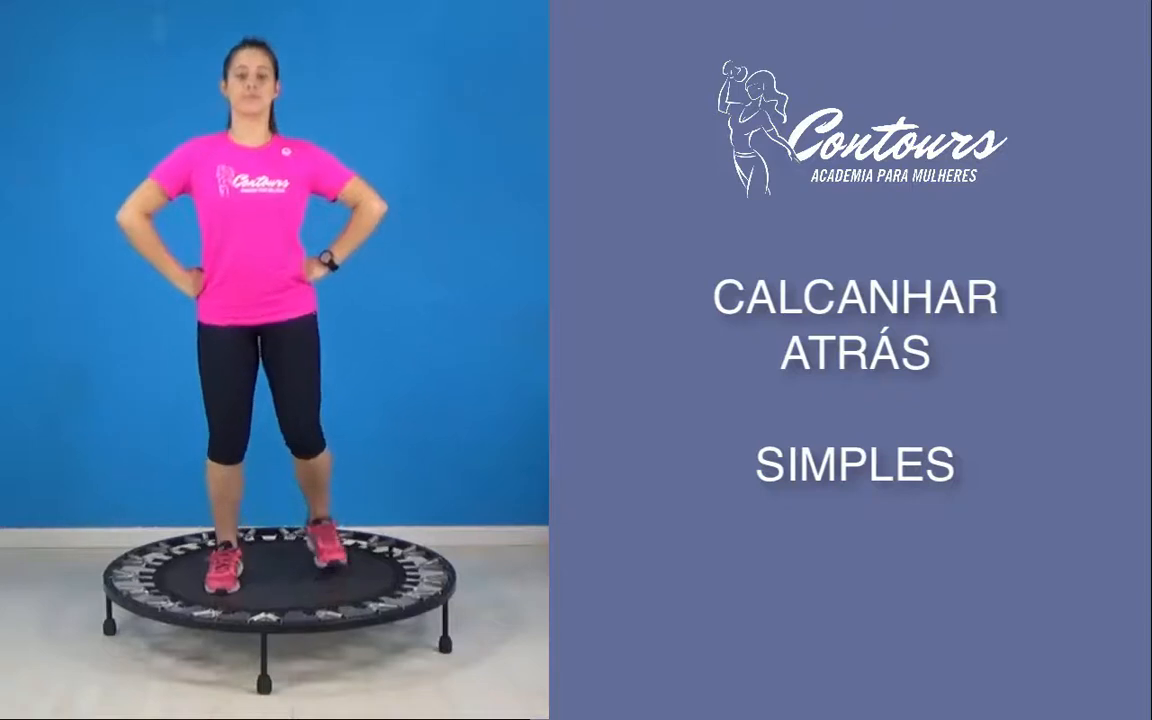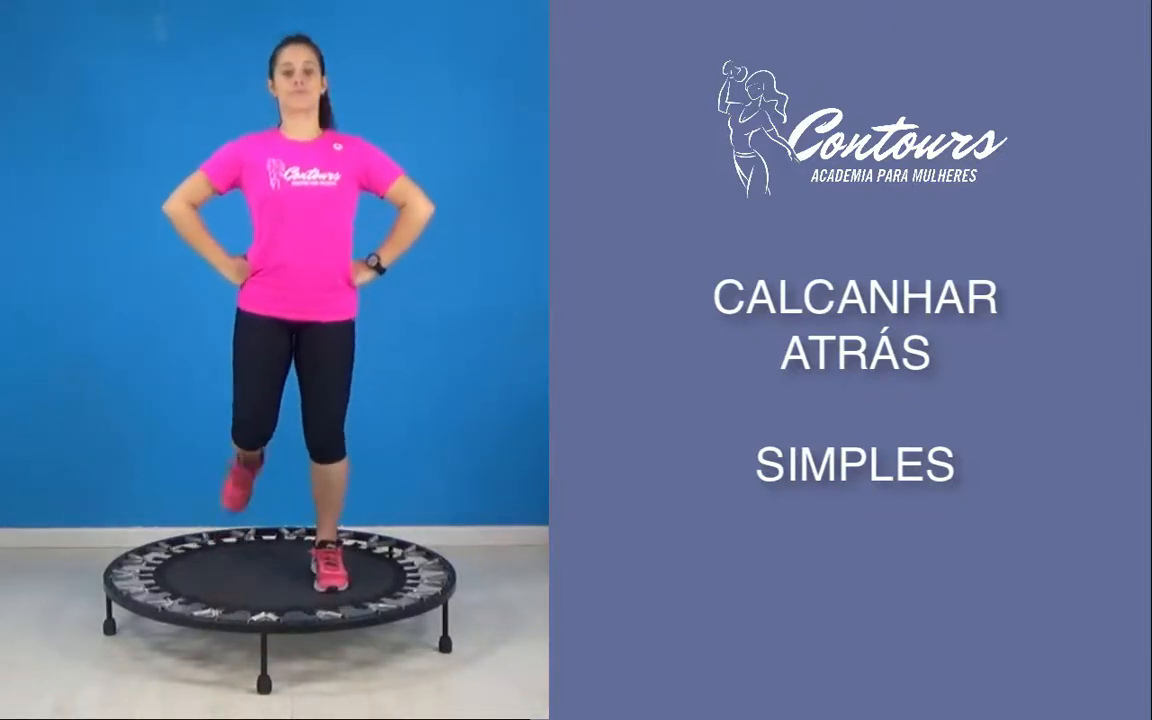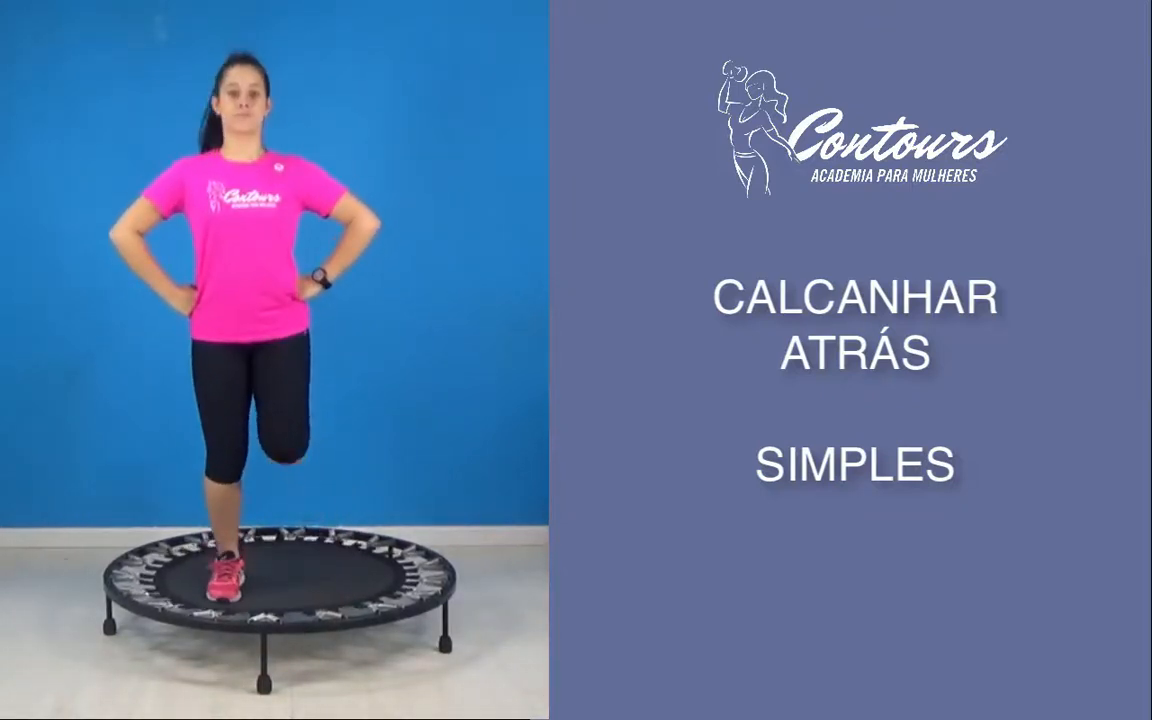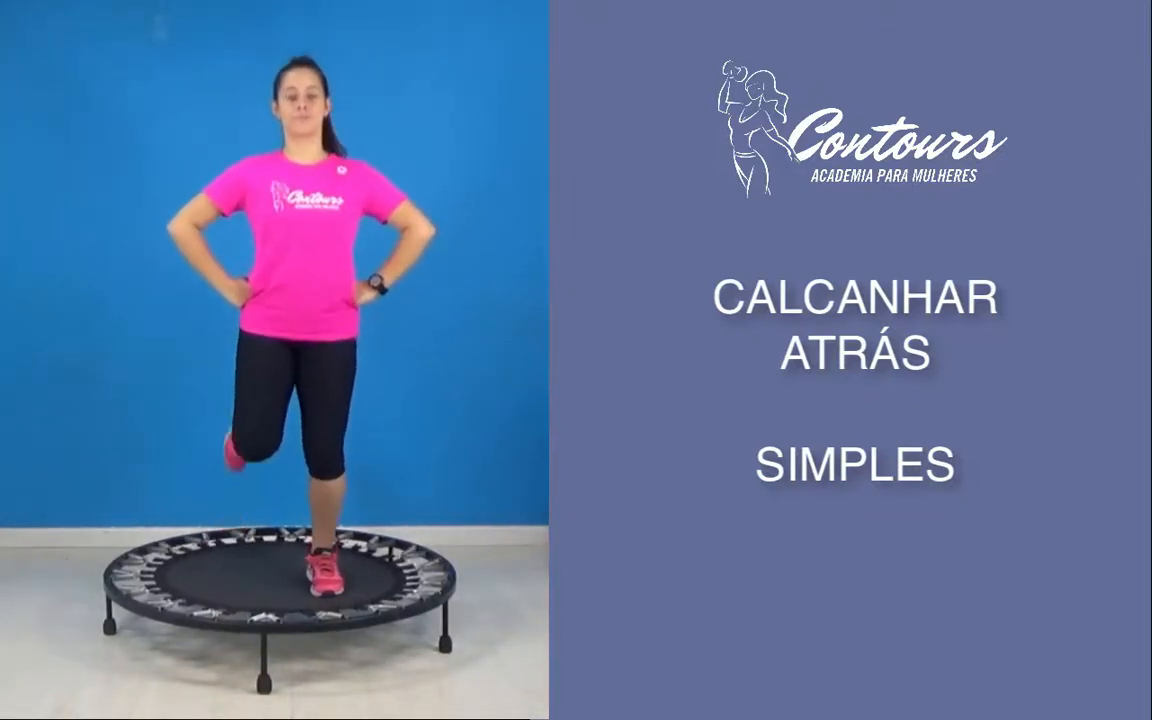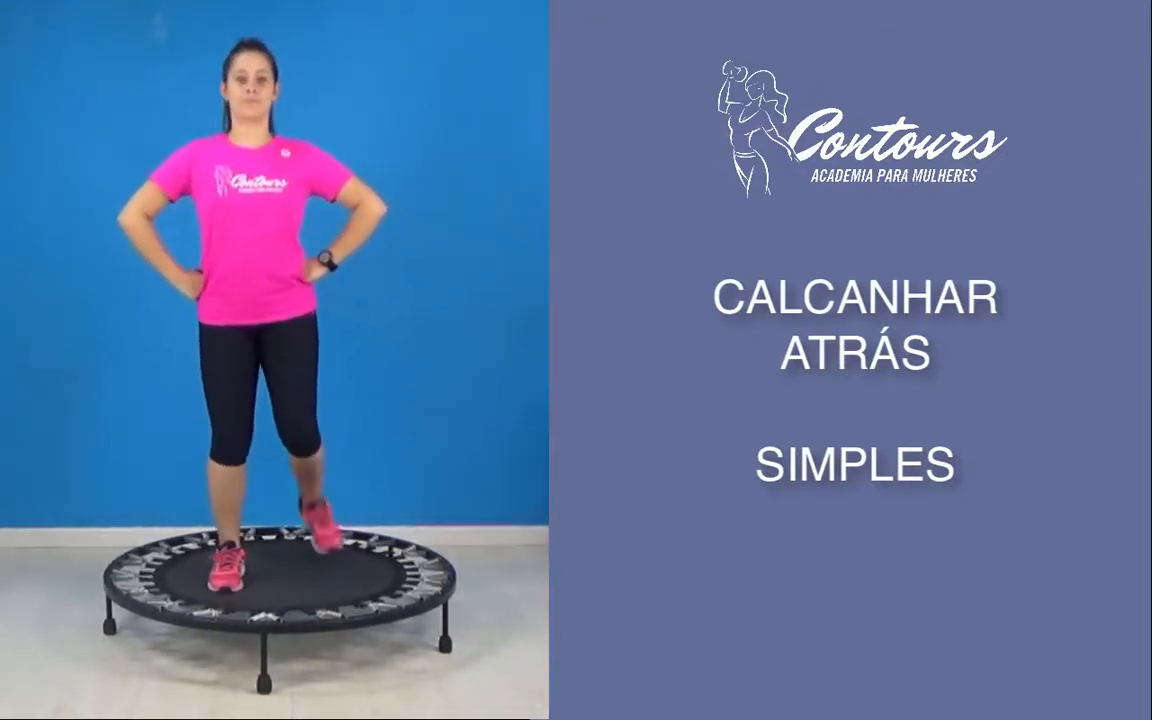
dt=1s
person 1, frame 1
left shoulder: (304, 157)
right shoulder: (197, 155)
left elbow: (372, 205)
right elbow: (131, 215)
left wrist: (327, 262)
right wrist: (180, 276)
left hip: (291, 316)
right hip: (221, 320)
left knee: (303, 432)
right knee: (226, 438)
left ankle: (321, 524)
right ankle: (226, 549)
person 1, frame 2
left shoulder: (354, 153)
right shoulder: (247, 151)
left elbow: (419, 207)
right elbow: (178, 205)
left wrist: (374, 265)
right wrist: (225, 265)
left hip: (331, 316)
right hip: (262, 313)
left knee: (326, 436)
right knee: (251, 430)
left ankle: (328, 547)
right ankle: (246, 464)
person 1, frame 3
left shoulder: (295, 173)
right shoulder: (189, 173)
left elbow: (365, 222)
right elbow: (125, 233)
left wrist: (320, 279)
right wrist: (173, 293)
left hip: (284, 333)
right hip: (215, 336)
left knee: (285, 445)
right knee: (225, 455)
left ankle: (282, 426)
right ankle: (227, 558)
person 1, frame 4
left shoulder: (357, 176)
right shoulder: (251, 173)
left elbow: (420, 230)
right elbow: (182, 226)
left wrist: (375, 286)
right wrist: (228, 286)
left hip: (333, 336)
right hip: (264, 332)
left knee: (325, 452)
right knee: (256, 441)
left ankle: (323, 553)
right ankle: (243, 431)
person 1, frame 5
left shoulder: (302, 159)
right shoulder: (196, 157)
left elbow: (371, 206)
right elbow: (133, 216)
left wrist: (326, 262)
right wrist: (181, 277)
left hip: (291, 316)
right hip: (222, 321)
left knee: (299, 431)
right knee: (229, 438)
left ankle: (315, 504)
right ankle: (228, 549)
